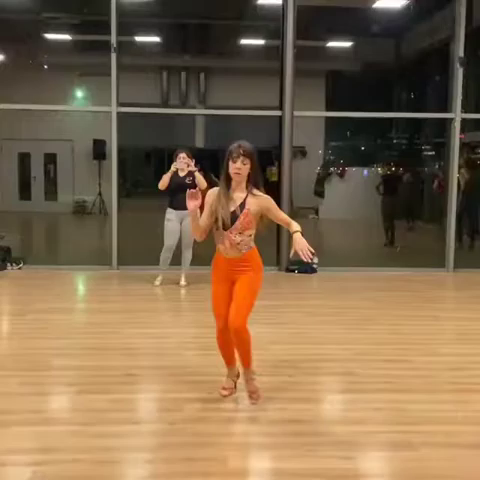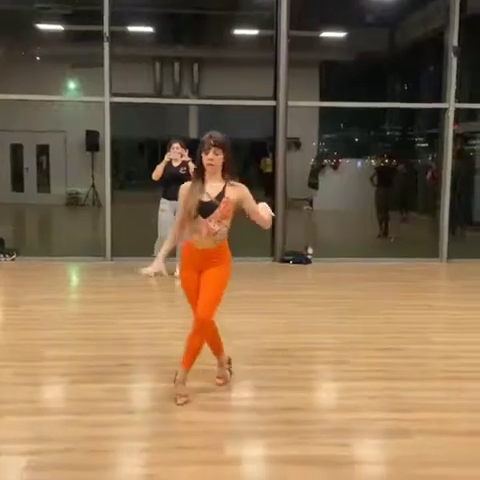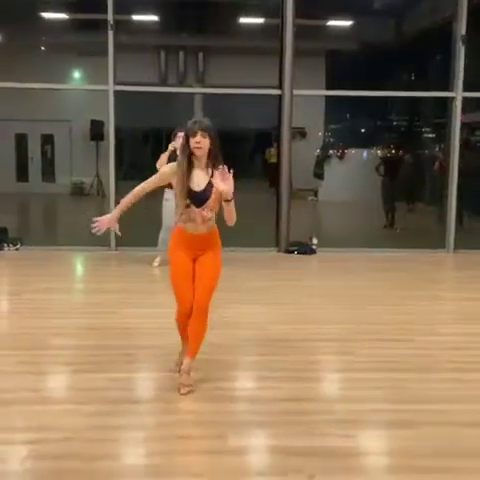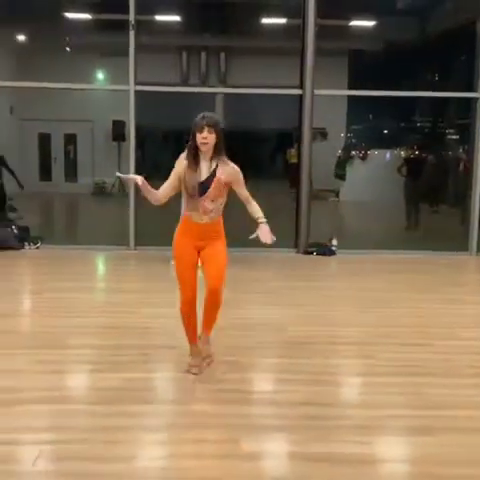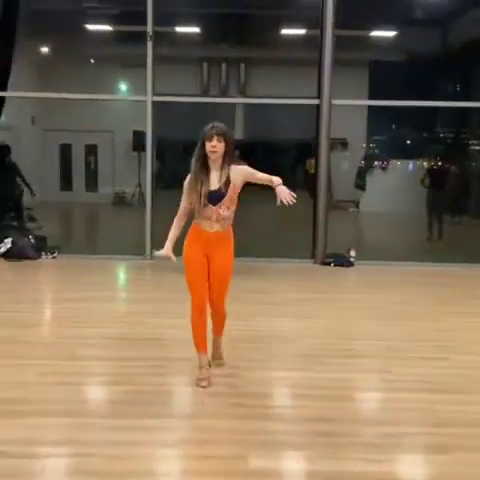
dt=0.3s
person 1, frame 1
left shoulder: (259, 200)
right shoulder: (215, 195)
left elbow: (287, 222)
right elbow: (199, 235)
left wrist: (297, 235)
right wrist: (193, 212)
left hip: (247, 267)
right hip: (220, 267)
left knee: (236, 324)
right knee: (222, 326)
left ankle: (248, 373)
right ankle: (231, 372)
person 1, frame 2
left shoulder: (236, 190)
right shoulder: (188, 189)
left elbow: (266, 223)
right elbow: (178, 228)
left wrist: (263, 210)
right wrist: (160, 258)
left hip: (217, 260)
right hip: (190, 258)
left knee: (203, 318)
right knee: (203, 319)
left ankle: (181, 376)
right ankle: (222, 360)
person 1, frame 3
left shoulder: (223, 177)
right shoulder: (174, 170)
left elbow: (231, 221)
right elbow: (142, 189)
left wrist: (227, 198)
right wrist: (114, 214)
left hip: (210, 246)
right hip: (182, 243)
left knee: (201, 306)
right knee: (185, 307)
left ankle: (187, 365)
right ankle: (186, 348)
person 1, frame 4
left shoulder: (228, 169)
right shoulder: (184, 163)
left elbow: (248, 200)
right elbow: (159, 199)
left wrist: (262, 223)
right wrist: (142, 184)
left hip: (214, 236)
right hip: (186, 234)
left knee: (214, 288)
right knee: (188, 296)
left ankle: (206, 338)
right ankle: (194, 350)
person 1, frame 5
left shoulder: (239, 173)
right shoulder: (193, 179)
left elbow: (271, 179)
right elbow: (182, 216)
left wrist: (280, 187)
right wrist: (169, 245)
left hip: (223, 242)
right hip: (197, 241)
left knee: (217, 302)
right knee: (198, 302)
left ankle: (217, 341)
right ankle: (203, 362)
person 2, frame 1
left shoulder: (194, 174)
right shoulder: (170, 174)
left elbow: (203, 186)
right elbow: (161, 187)
left wrist: (194, 170)
right wrist: (171, 170)
right hip: (173, 213)
left knee: (187, 245)
right knee: (169, 245)
left ankle: (183, 276)
right ankle: (161, 275)
person 2, frame 2
left shoulder: (187, 164)
right shoulder: (164, 165)
right elbow: (155, 177)
left wrist: (188, 160)
right wrist: (164, 161)
right hip: (166, 203)
right knee: (163, 235)
left ankle: (178, 266)
person 2, frame 3
right shoulder: (169, 154)
right elbow: (159, 166)
right wrist: (169, 150)
right hip: (170, 192)
right knee: (167, 225)
right ankle: (159, 255)
person 2, frame 4
left shoulder: (210, 156)
right shoulder: (186, 155)
right elbow: (177, 167)
right wrist: (187, 151)
left hip: (206, 195)
right hip: (189, 193)
left knee: (203, 226)
right knee: (184, 225)
left ankle: (199, 256)
right ankle: (178, 255)
person 2, frame 5
left shoulder: (226, 166)
right shoulder: (202, 166)
left elbow: (233, 174)
left hip: (221, 205)
right hip: (204, 205)
left knee: (218, 235)
right knee: (201, 234)
left ankle: (215, 266)
right ankle: (195, 264)
